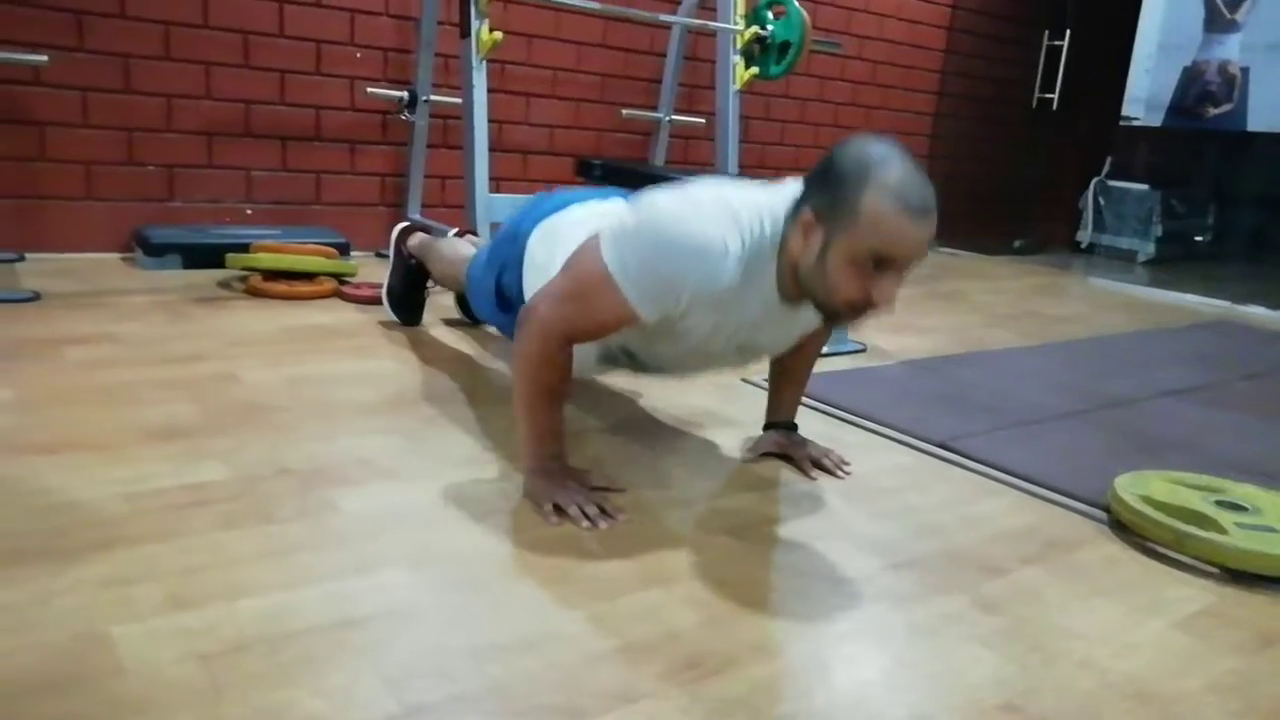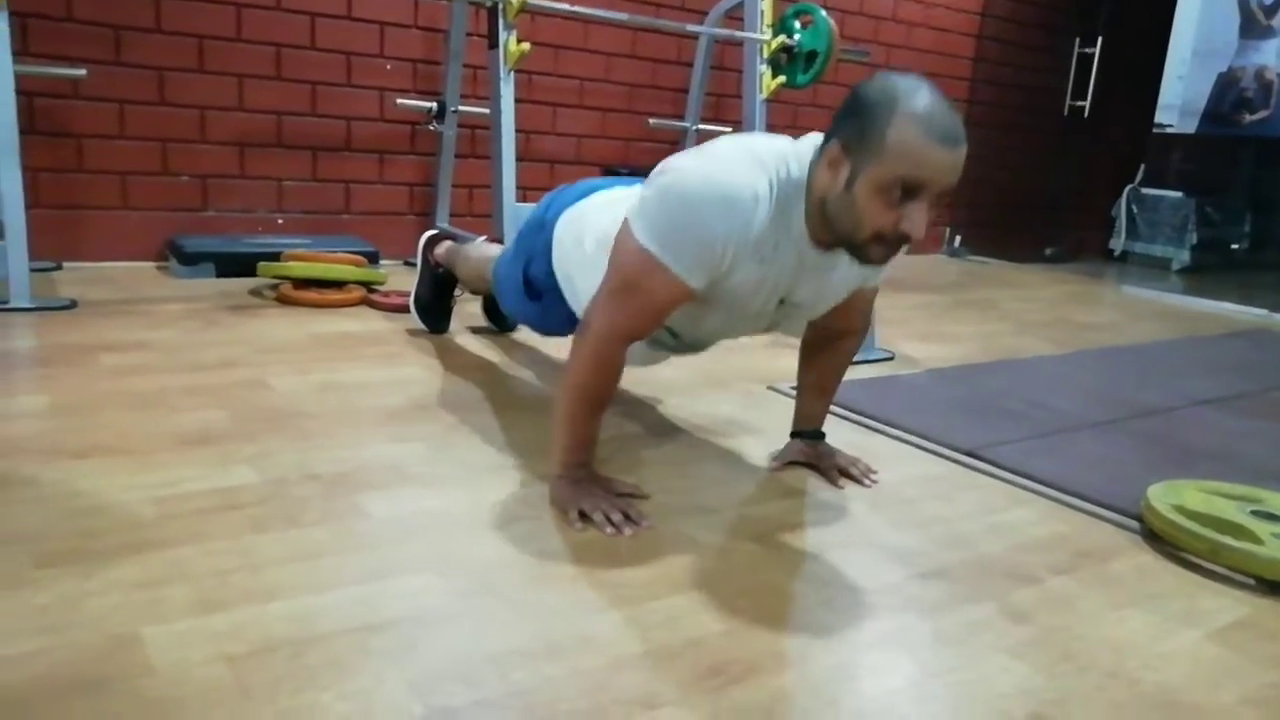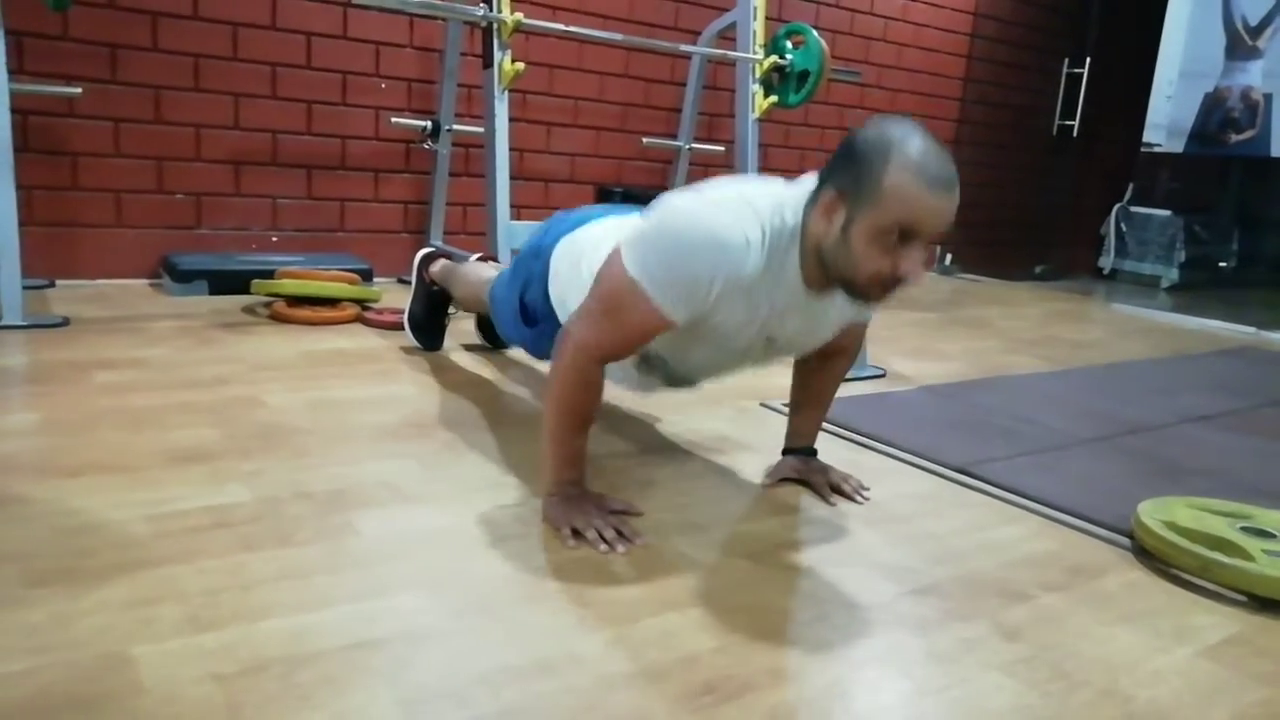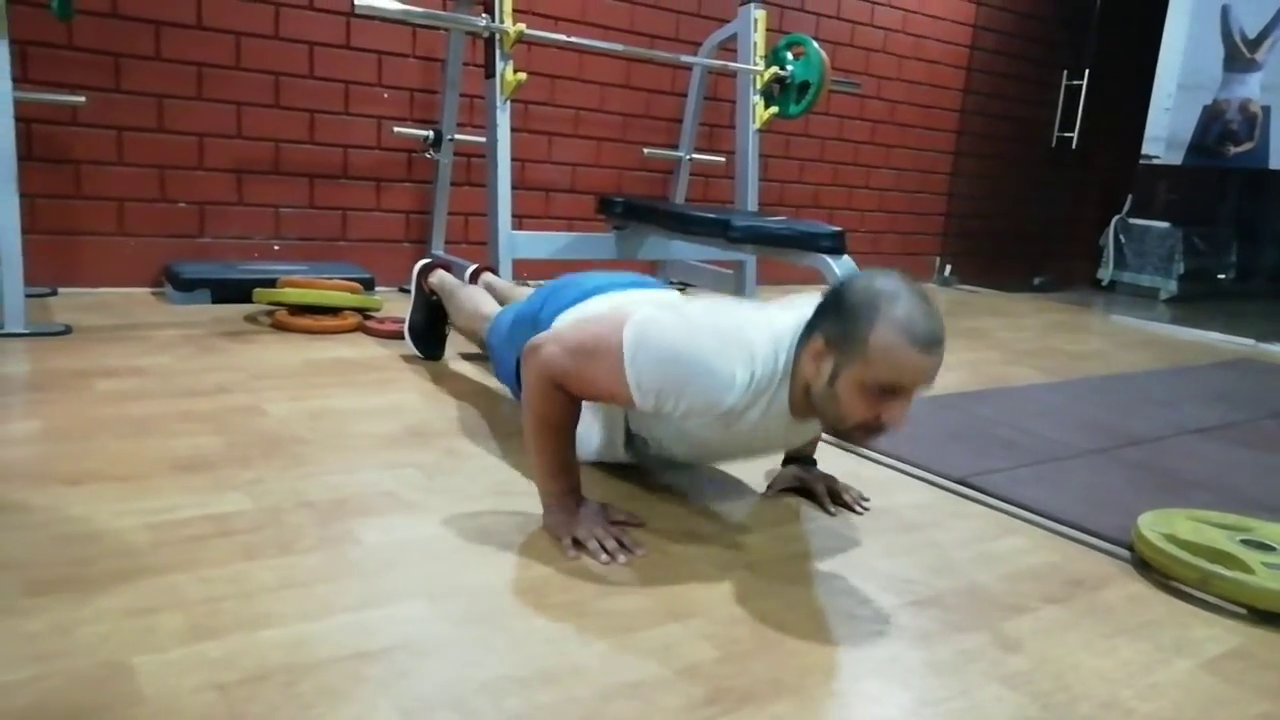
dt=1s
person 1, frame 1
left shoulder: (835, 256)
right shoulder: (696, 246)
left elbow: (806, 327)
right elbow: (544, 325)
left wrist: (781, 426)
right wrist: (543, 468)
left hip: (619, 234)
right hip: (546, 241)
right knee: (477, 283)
left ankle: (468, 240)
right ankle: (416, 247)
person 1, frame 2
left shoulder: (873, 221)
right shoulder: (721, 196)
left elbow: (839, 330)
right elbow: (605, 332)
left wrist: (808, 434)
right wrist: (572, 475)
right hip: (572, 235)
right knee: (507, 285)
left ankle: (483, 248)
right ankle: (444, 255)
person 1, frame 3
left shoulder: (864, 257)
right shoulder: (716, 239)
left elbow: (834, 346)
right elbow: (580, 348)
left wrist: (801, 450)
right wrist: (562, 491)
left hip: (646, 254)
right hip: (569, 258)
right knee: (500, 301)
left ankle: (489, 268)
right ankle: (438, 271)
person 1, frame 4
left shoulder: (836, 343)
right shoulder: (718, 372)
right elbow: (545, 358)
left wrist: (799, 457)
right wrist: (562, 503)
left hip: (645, 305)
right hip: (568, 321)
right knee: (497, 327)
left ankle: (484, 278)
right ankle: (437, 281)
